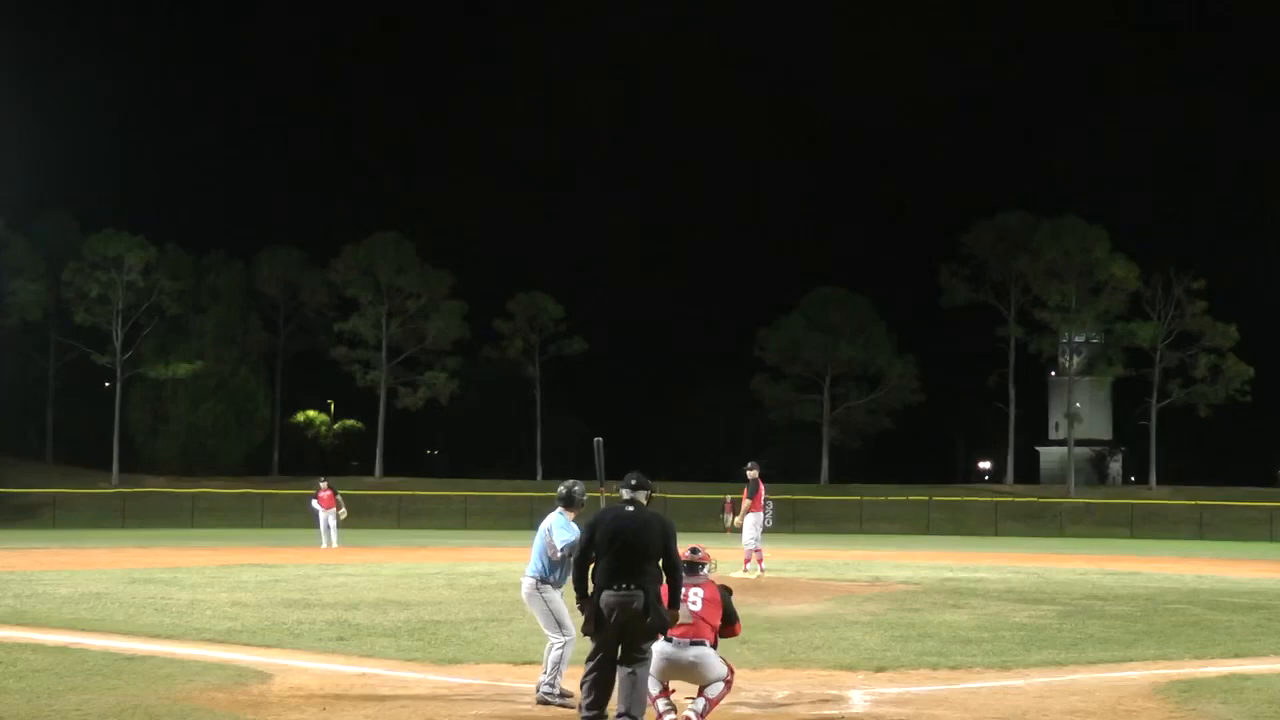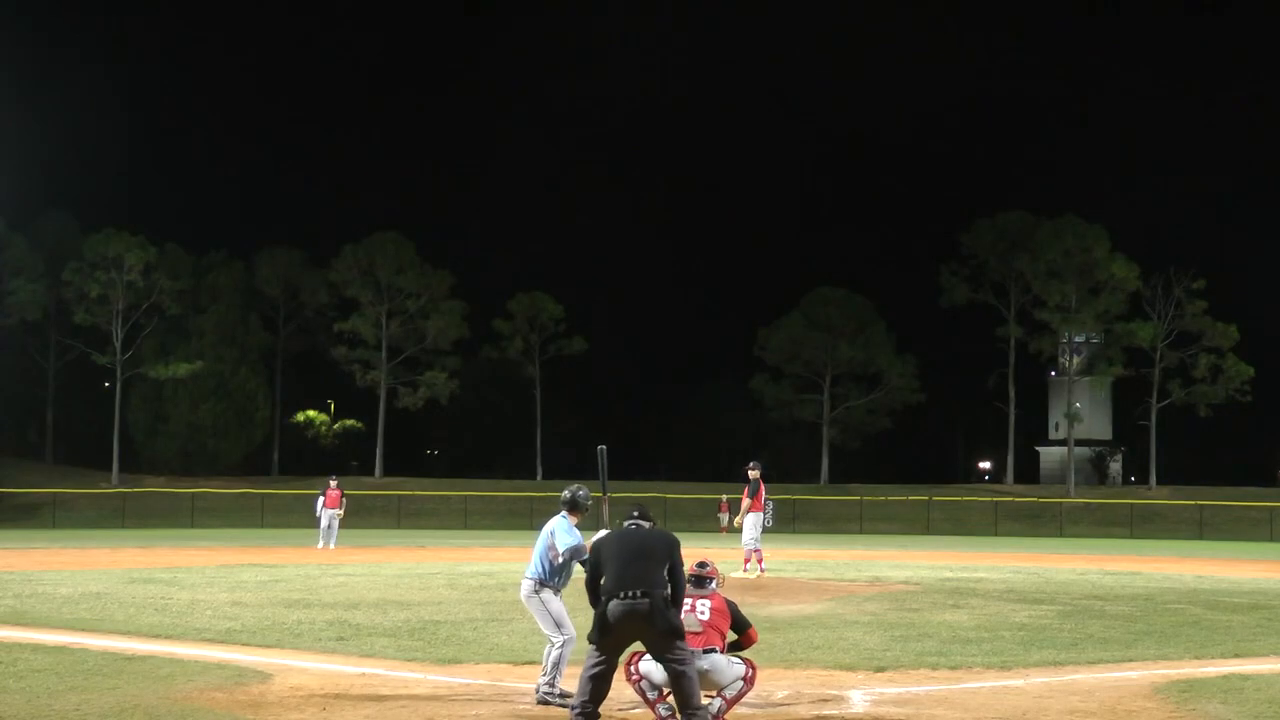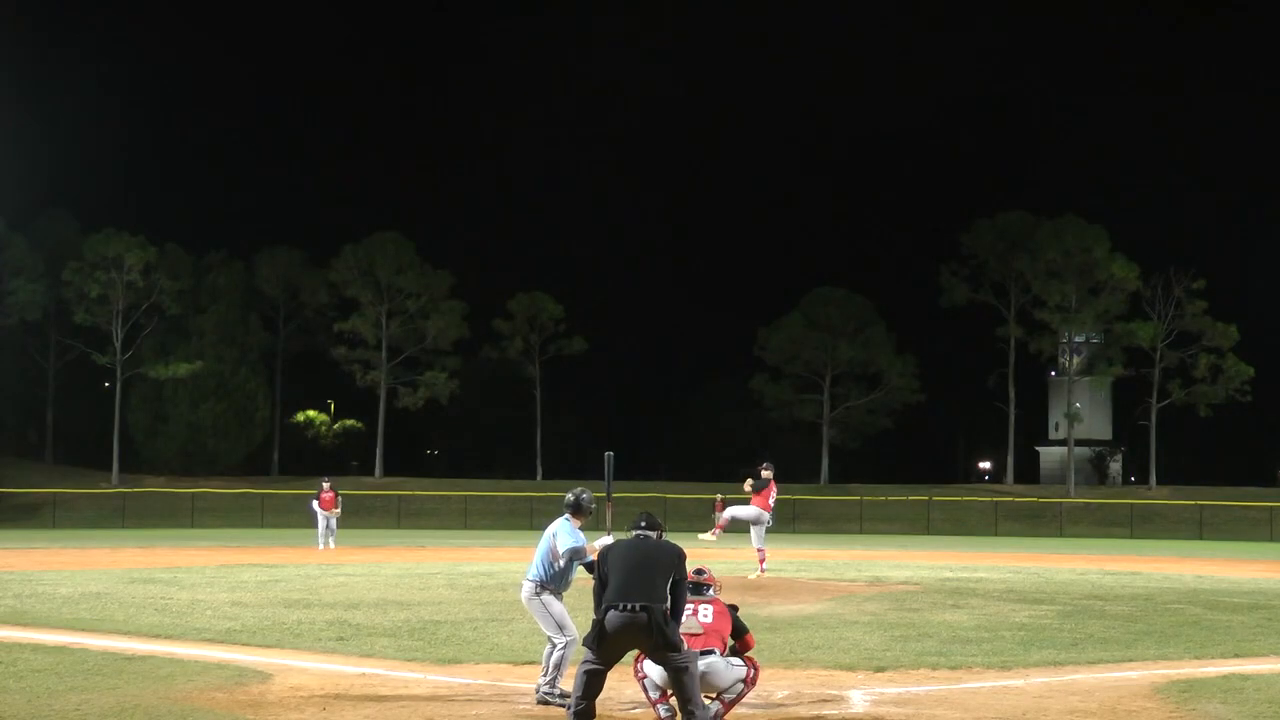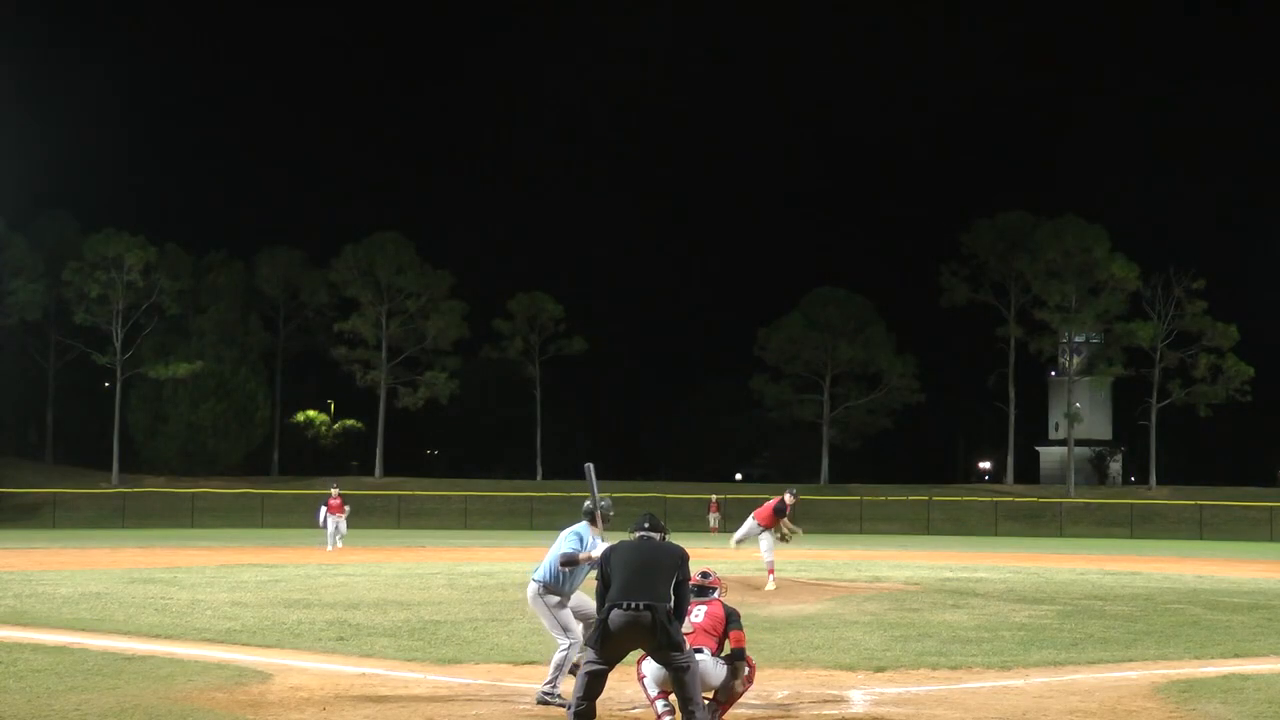
dt=1s
person 1, frame 1
left shoulder: (569, 524)
right shoulder: (557, 520)
right elbow: (569, 549)
left hip: (547, 586)
right hip: (540, 586)
left knee: (558, 635)
right knee: (566, 636)
left ankle: (547, 683)
right ankle: (548, 692)
person 1, frame 2
left shoulder: (571, 529)
right shoulder: (561, 524)
right elbow: (572, 553)
right wrist: (596, 540)
left hip: (547, 589)
right hip: (538, 589)
left knee: (558, 636)
right knee: (566, 636)
left ankle: (546, 685)
right ankle: (547, 691)
person 1, frame 3
left shoulder: (576, 533)
right shoulder: (563, 526)
left elbow: (591, 567)
right elbow: (571, 554)
right wrist: (598, 544)
left hip: (547, 591)
right hip: (539, 591)
left knee: (558, 638)
right knee: (568, 637)
left ankle: (546, 684)
right ankle: (547, 691)
person 1, frame 4
left shoulder: (597, 539)
right shoulder: (578, 533)
right elbow: (564, 559)
right wrist: (591, 555)
left hip: (562, 592)
right hip: (543, 592)
left knee: (596, 614)
right knee: (571, 639)
left ankle: (572, 663)
right ankle: (547, 693)
person 2, frame 1
left shoulder: (599, 519)
right shoulder: (661, 524)
left elbow: (581, 561)
right elbow: (673, 568)
left wrist: (582, 597)
right wrist: (673, 606)
left hip: (606, 599)
right hip: (643, 601)
left knee: (599, 661)
right knee: (636, 662)
person 2, frame 2
left shoulder: (602, 543)
right shoulder: (667, 539)
left elbow: (592, 583)
right elbow: (677, 581)
left wrist: (602, 613)
right wrist: (673, 614)
left hip: (615, 608)
right hip: (654, 607)
left knee: (598, 663)
right knee: (680, 662)
person 2, frame 3
left shoulder: (608, 551)
right shoulder: (674, 552)
left elbow: (598, 596)
right elbow: (679, 597)
left wrist: (604, 624)
right wrist: (670, 629)
left hip: (614, 619)
right hip: (653, 620)
left knee: (592, 665)
right knee: (683, 664)
person 2, frame 4
left shoulder: (611, 552)
right shoulder: (676, 553)
left elbow: (601, 595)
right elbow: (682, 597)
left wrist: (605, 625)
right wrist: (674, 628)
left hip: (616, 618)
right hip: (656, 619)
left knee: (593, 665)
right knee: (684, 664)
